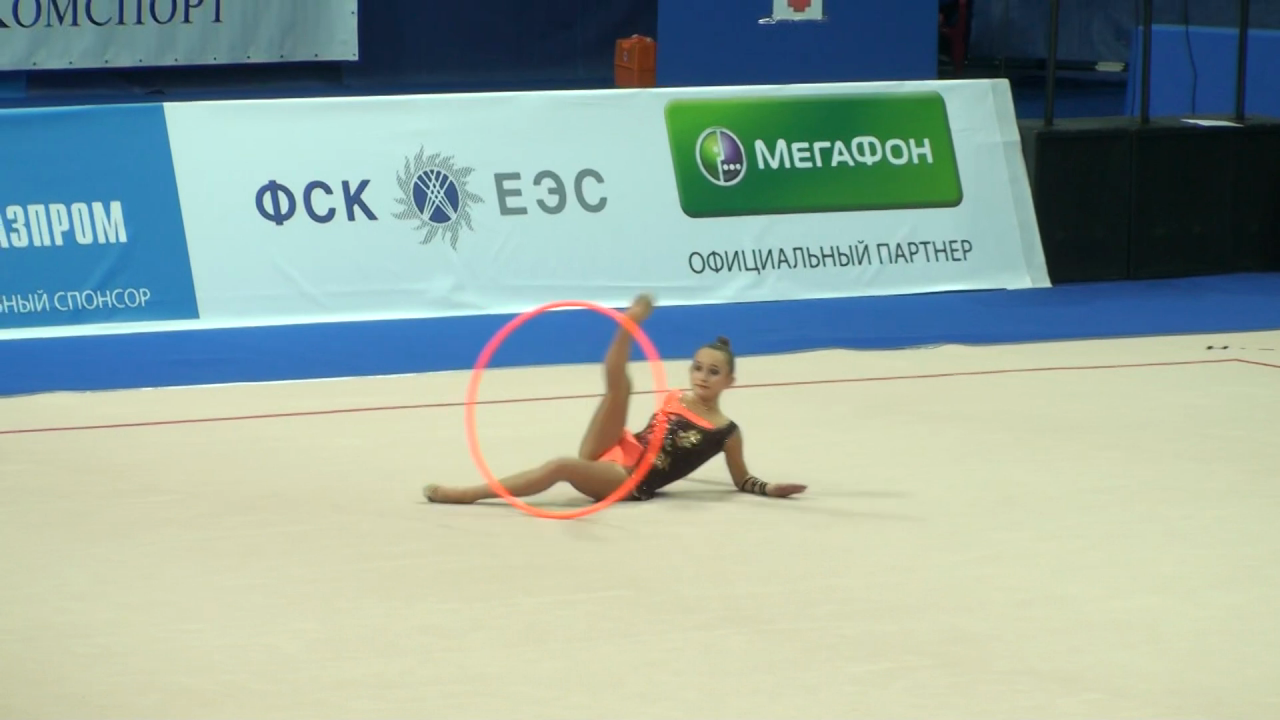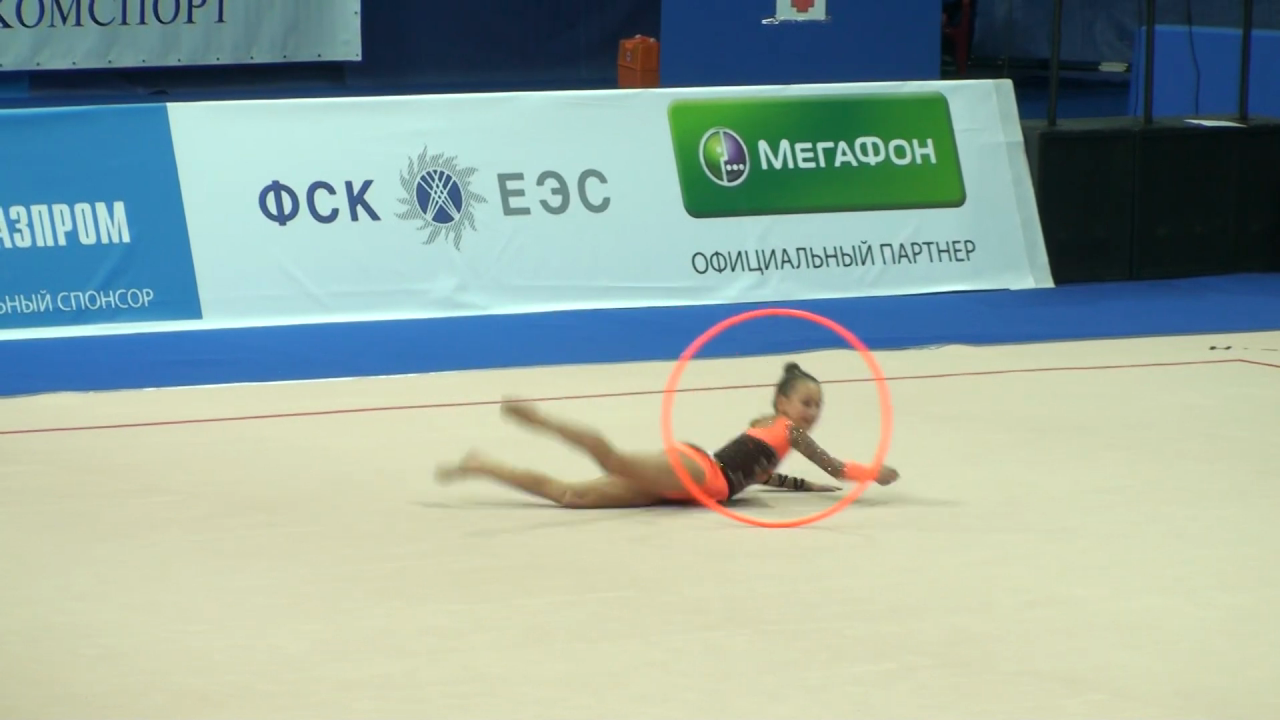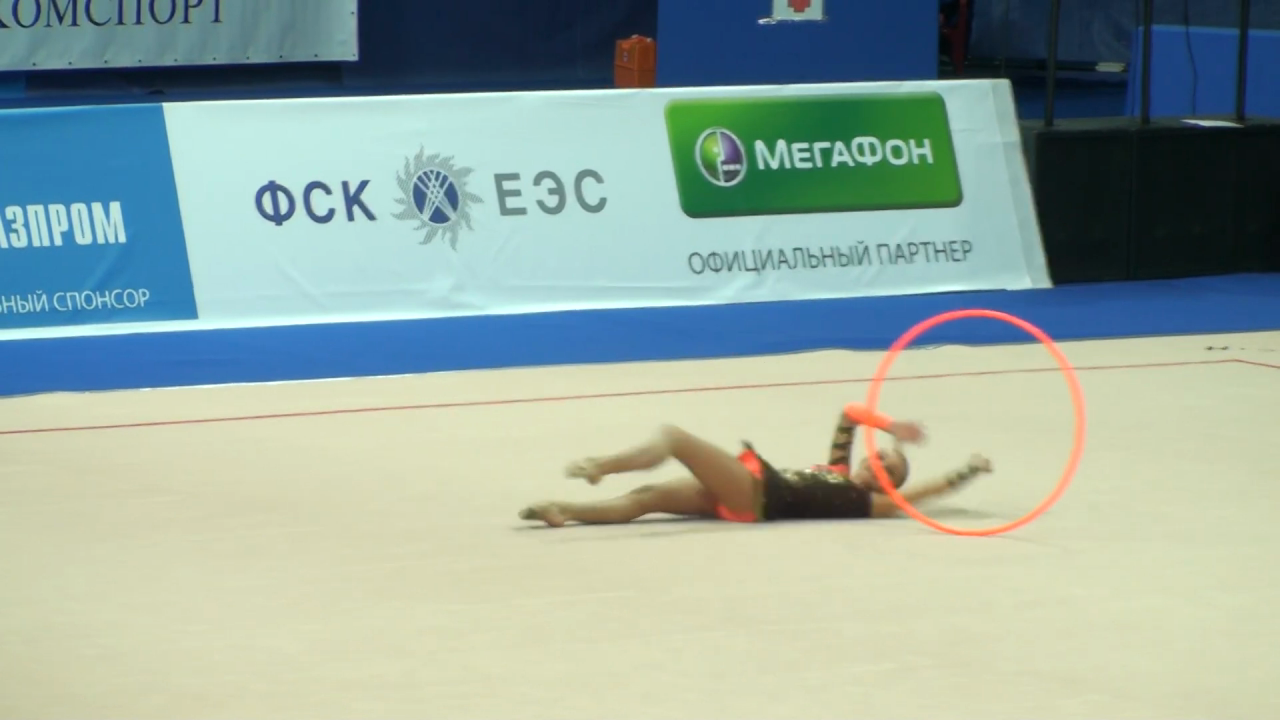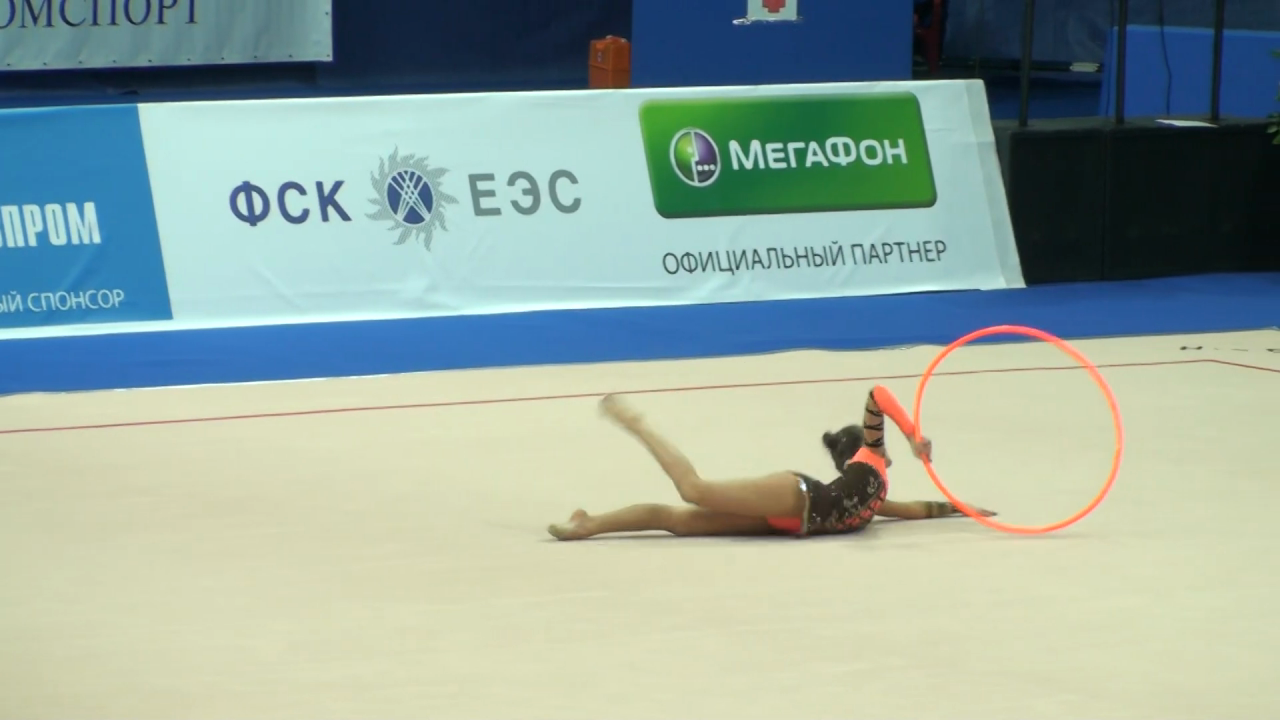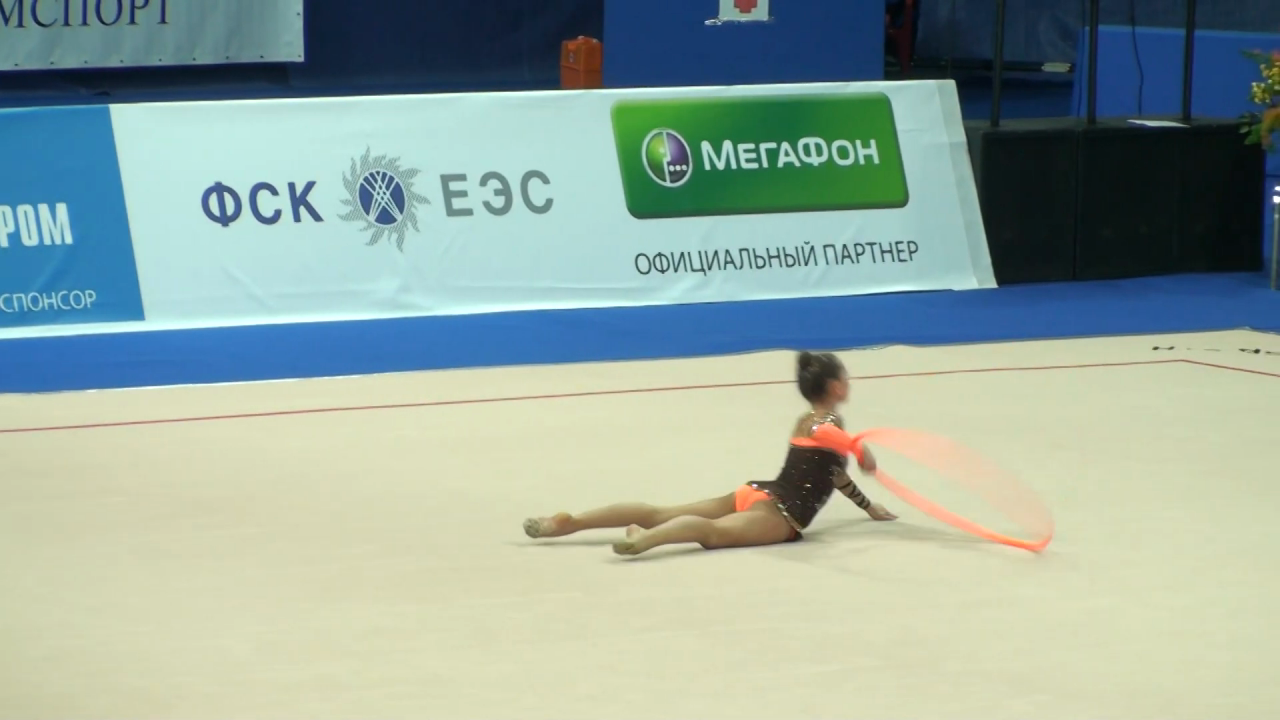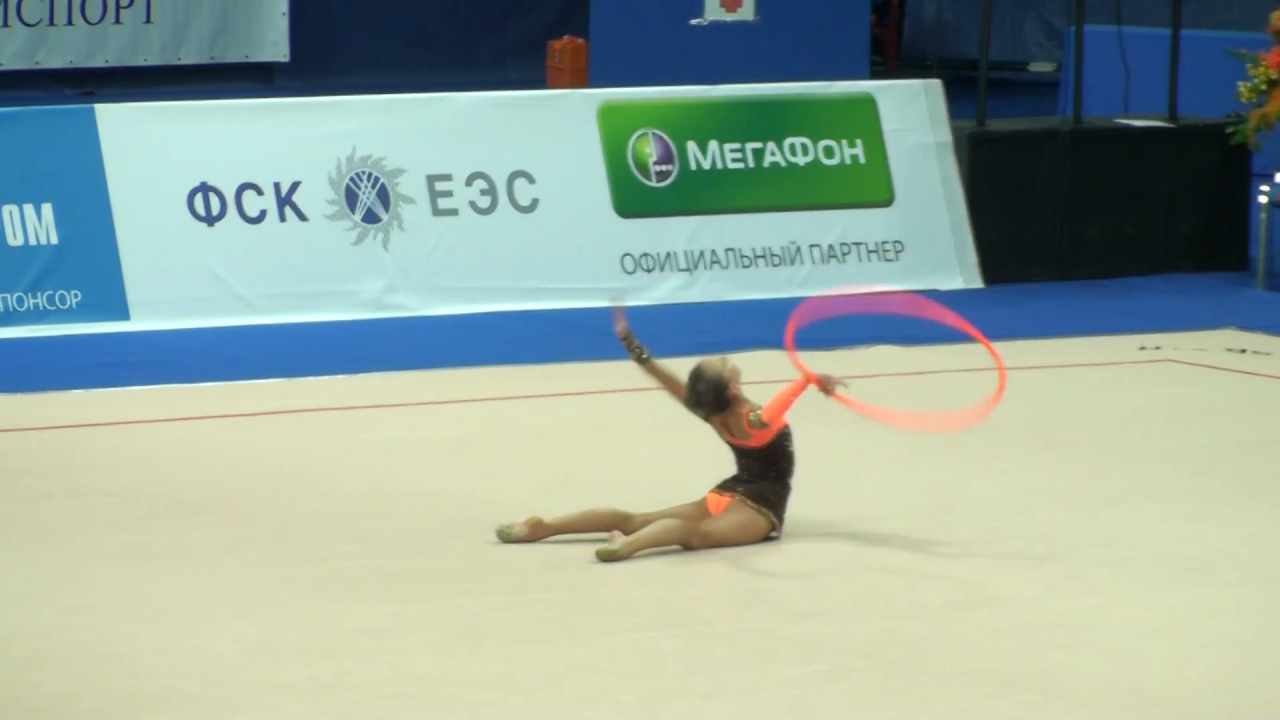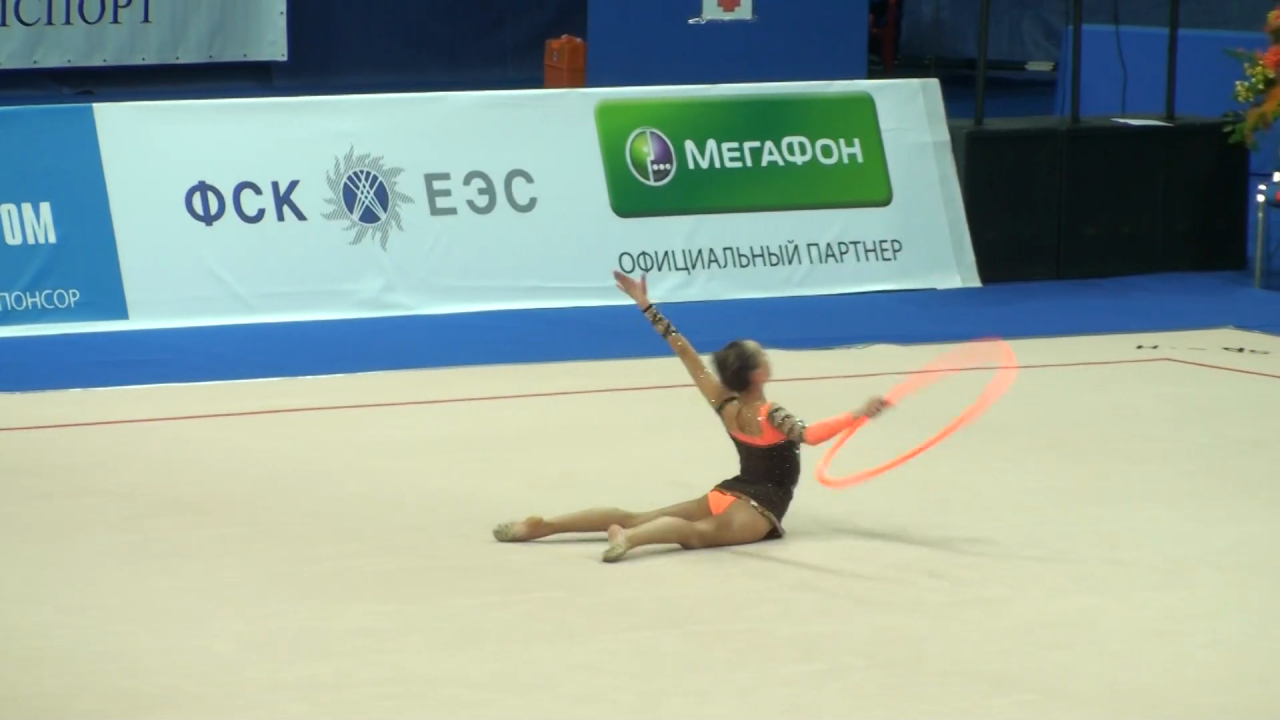
dt=0.4s
person 1, frame 1
left shoulder: (726, 430)
right shoulder: (673, 399)
left elbow: (741, 479)
left wrist: (773, 488)
left hip: (628, 481)
right hip: (613, 456)
left knee: (561, 465)
right knee: (617, 379)
left ankle: (463, 492)
person 1, frame 2
right shoulder: (781, 425)
left elbow: (767, 476)
right elbow: (834, 465)
left wrist: (820, 486)
right wrist: (875, 472)
right hip: (687, 478)
left knee: (573, 494)
right ankle: (544, 420)
person 1, frame 3
left shoulder: (861, 501)
right shoulder: (835, 467)
left elbow: (915, 494)
left wrist: (964, 473)
left hip: (752, 492)
right hip: (747, 482)
right knee: (643, 498)
person 1, frame 4
left shoulder: (873, 499)
right shoulder: (870, 455)
left elbow: (907, 508)
right elbow: (877, 393)
left wrist: (951, 508)
right wrist: (911, 433)
left hip: (795, 515)
right hip: (797, 498)
left knee: (681, 518)
right knee: (694, 490)
left ankle: (589, 524)
right ankle: (632, 420)
person 1, frame 5
left shoulder: (805, 420)
right shoulder: (832, 425)
left elbow: (825, 472)
right elbow: (823, 436)
left wrist: (865, 502)
right wrist: (862, 452)
left hip: (752, 494)
right hip: (779, 513)
left knee: (658, 512)
right knee: (715, 532)
left ankle: (568, 521)
right ankle: (645, 538)
person 1, frame 6
left shoulder: (712, 413)
right shoulder: (753, 418)
left elbow: (661, 376)
right elbow: (772, 417)
right wrist: (806, 380)
left hip: (723, 497)
left knee: (632, 519)
right ankle: (628, 544)
person 1, frame 7
left shoulder: (724, 405)
right shoulder: (773, 416)
left elbow: (687, 353)
right elbow: (811, 435)
left wrist: (646, 306)
right wrist: (860, 413)
left hip: (721, 498)
right hip: (757, 512)
left knee: (641, 517)
right ankle: (629, 537)
